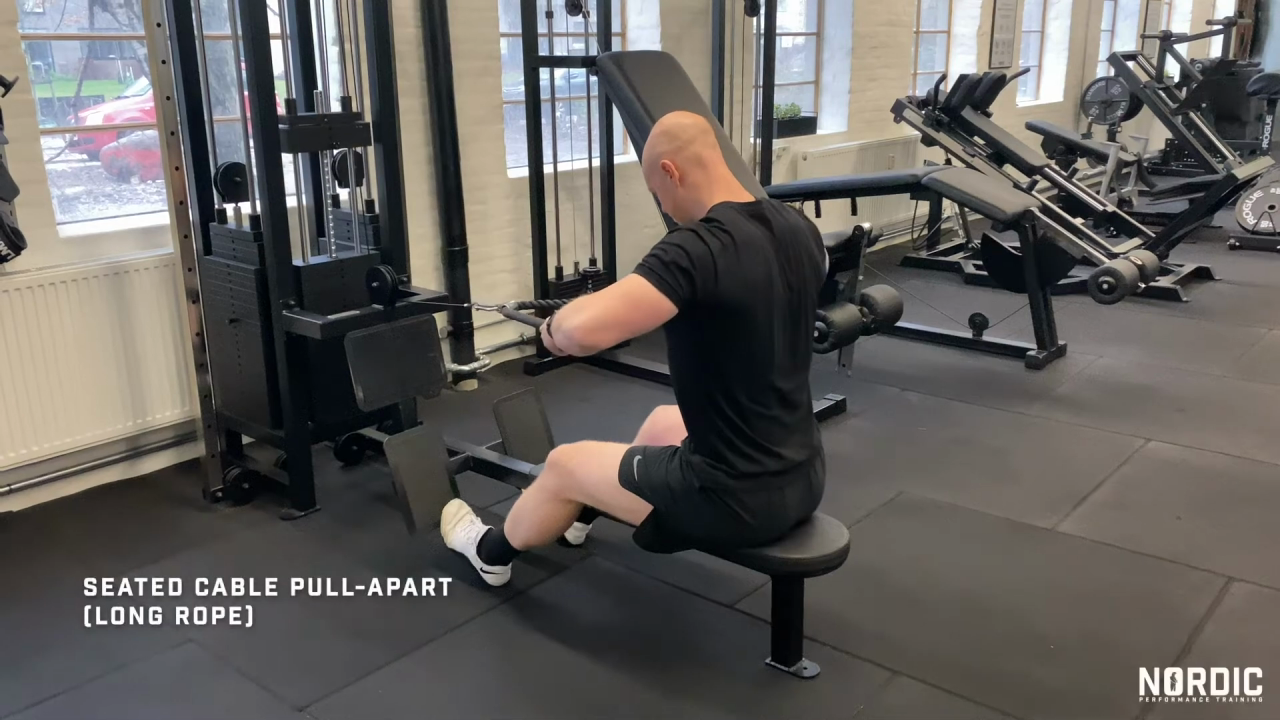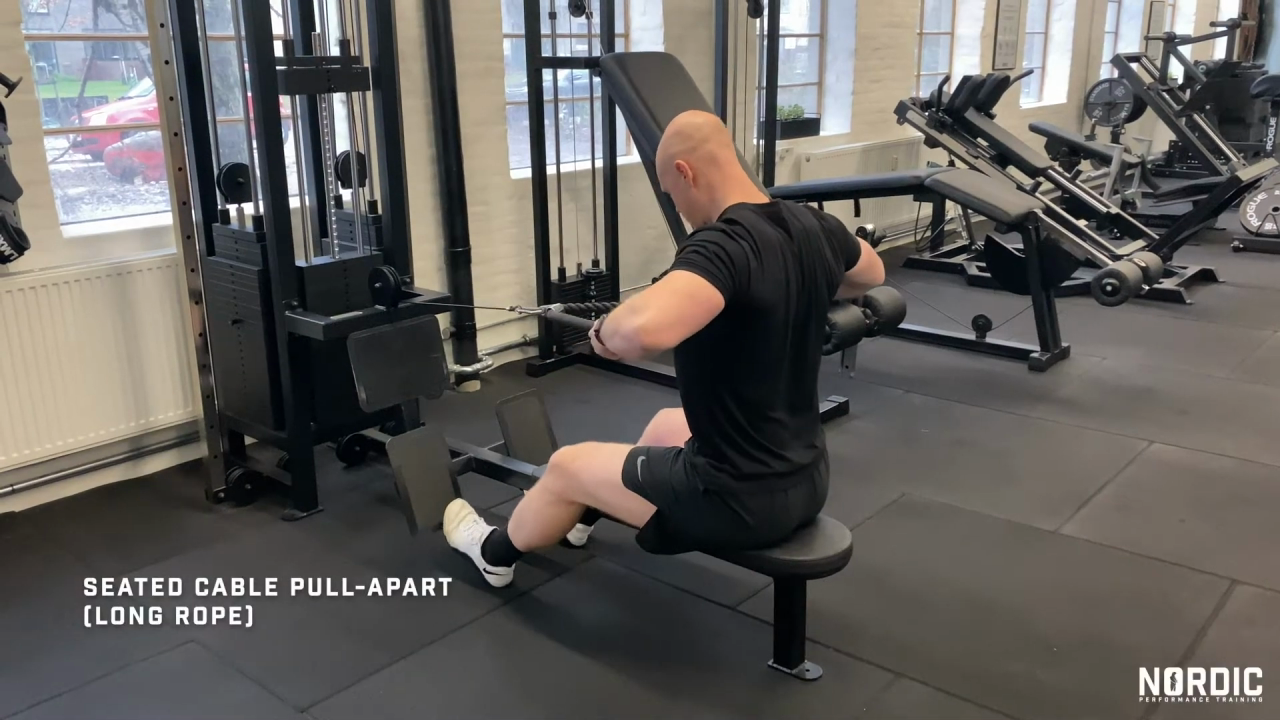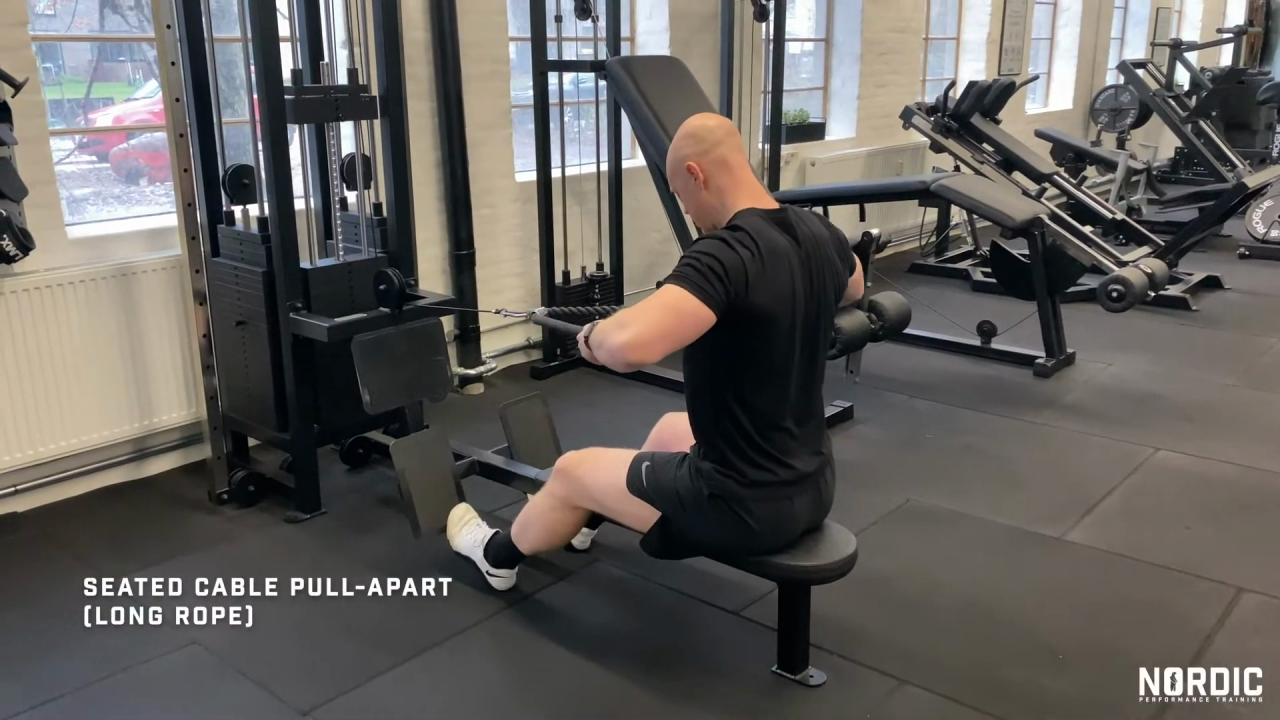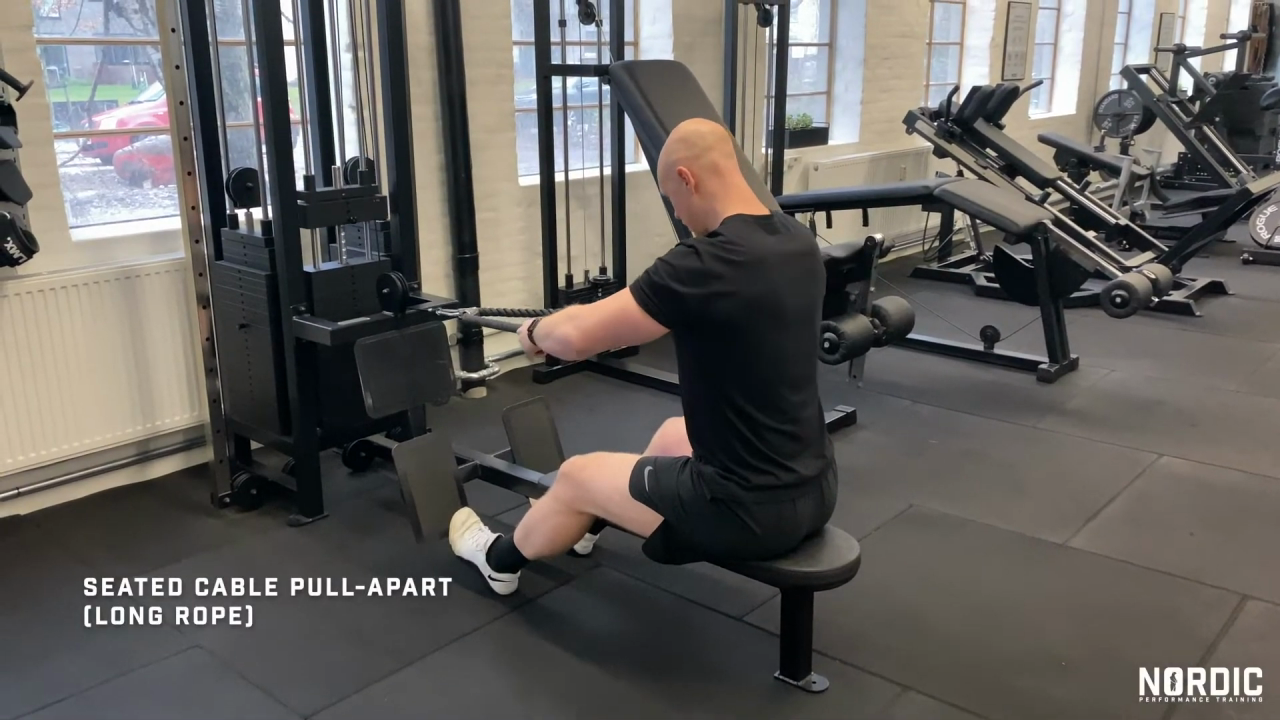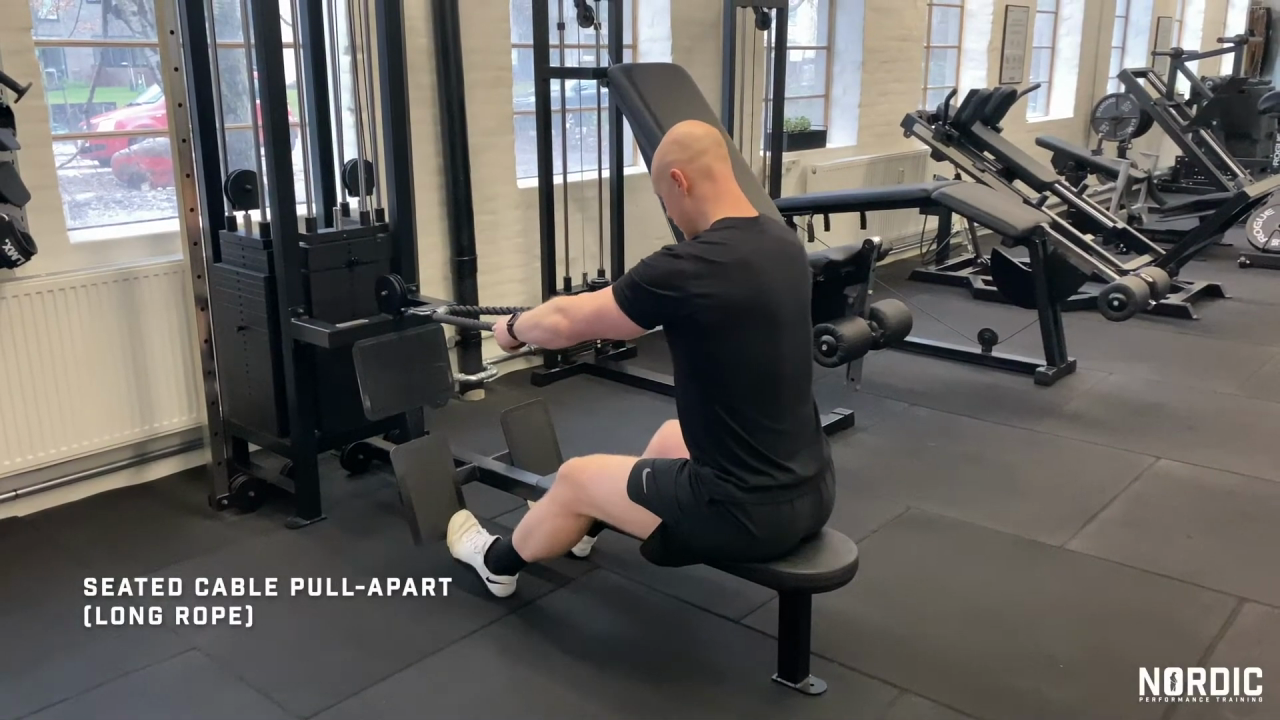
dt=1s
person 1, frame 1
left shoulder: (698, 249)
right shoulder: (796, 227)
left elbow: (583, 330)
left wrist: (554, 328)
left hip: (735, 497)
right hip: (803, 479)
left knee: (565, 464)
right knee: (662, 422)
left ankle: (492, 552)
right ankle: (579, 516)
person 1, frame 2
left shoulder: (723, 245)
right shoulder: (816, 228)
left elbow: (646, 328)
right elbow: (872, 274)
left wrist: (605, 331)
left hip: (739, 499)
right hip: (807, 480)
left knee: (567, 466)
right knee: (667, 424)
left ankle: (494, 552)
right ankle: (582, 517)
person 1, frame 3
left shoulder: (727, 255)
right shoulder: (820, 235)
left elbow: (629, 345)
right elbow: (852, 290)
left wrist: (595, 336)
left hip: (744, 505)
right hip: (813, 486)
left knee: (572, 471)
right knee: (671, 430)
left ankle: (496, 556)
right ankle: (584, 520)
person 1, frame 4
left shoulder: (705, 265)
right shoulder: (798, 242)
left elbow: (576, 336)
left wrist: (534, 332)
left hip: (750, 510)
right hip: (814, 490)
left knee: (576, 477)
right knee: (673, 435)
left ankle: (499, 560)
right ankle: (586, 525)
person 1, frame 5
left shoulder: (688, 269)
right shoulder: (783, 242)
left elbow: (566, 323)
left wrist: (513, 327)
left hip: (749, 512)
right hip: (813, 491)
left knee: (576, 479)
right knee: (672, 437)
left ankle: (497, 563)
right ankle: (583, 528)
